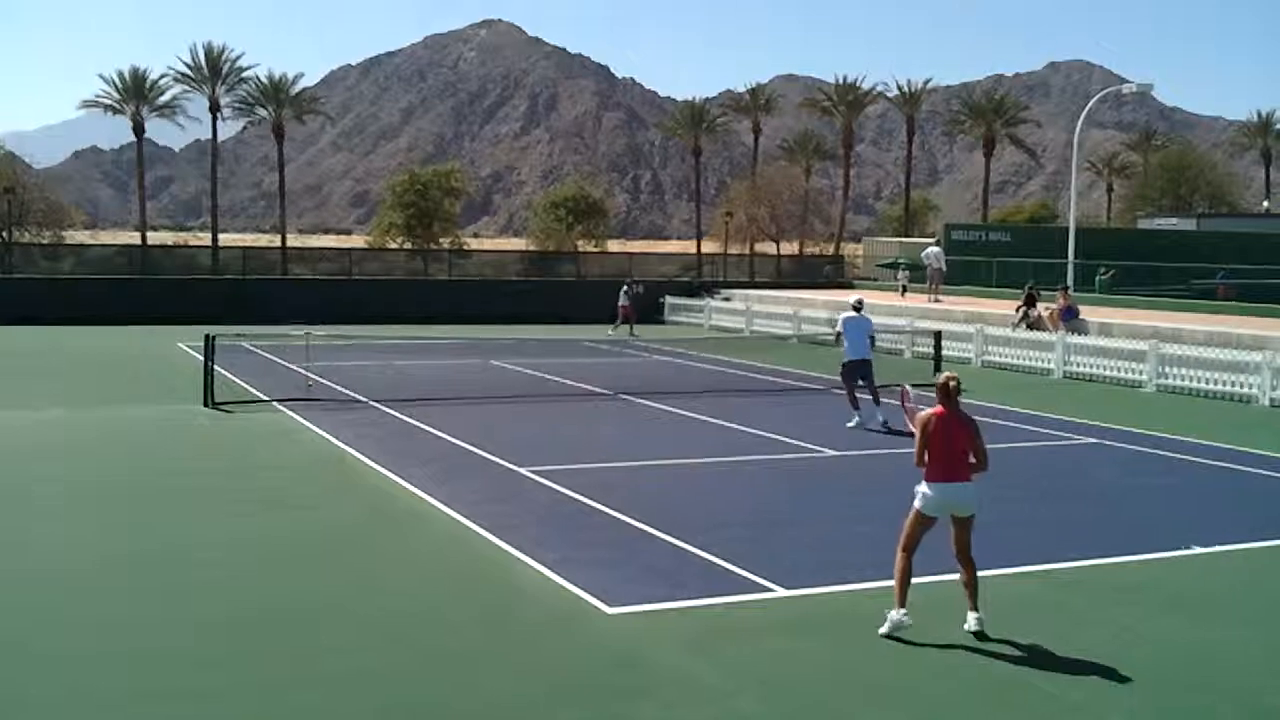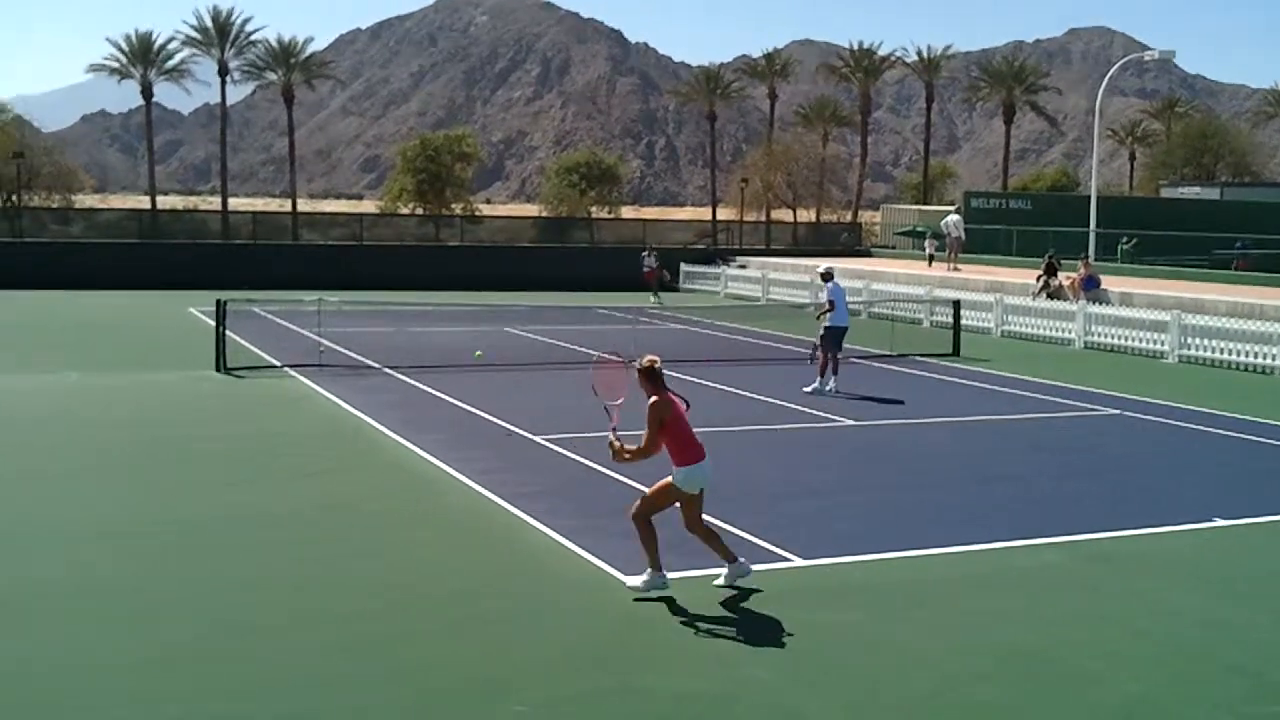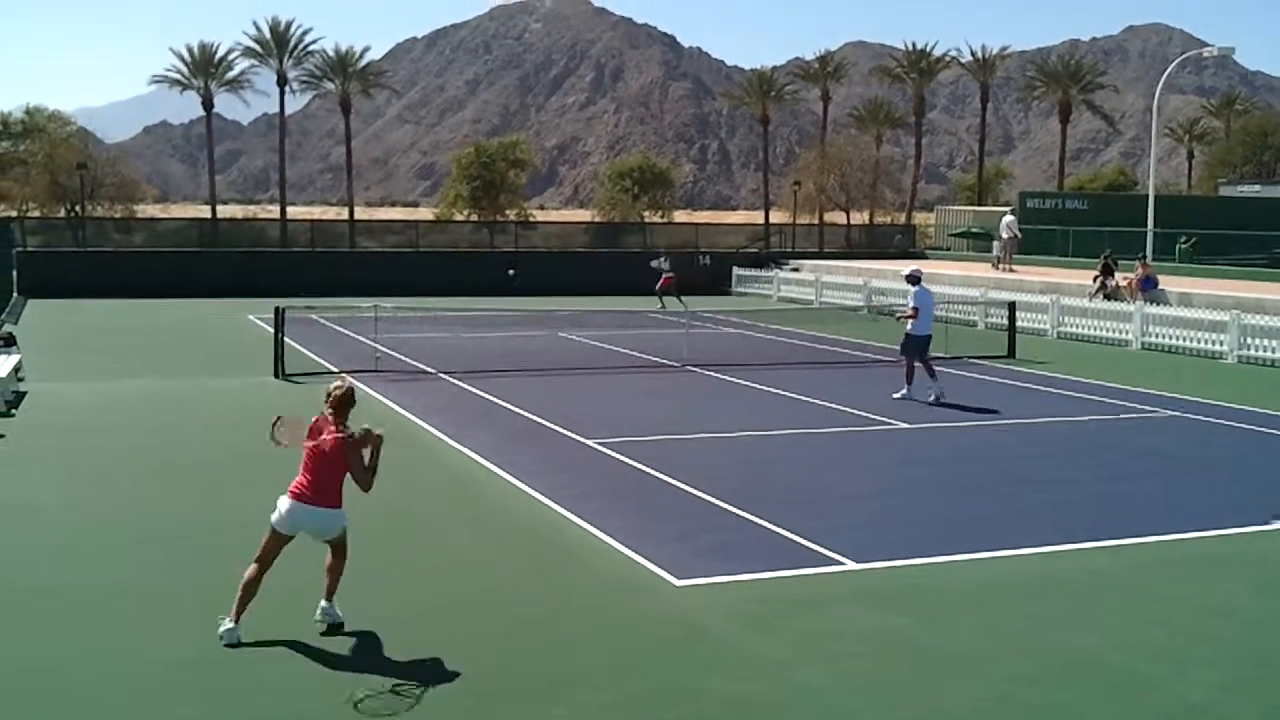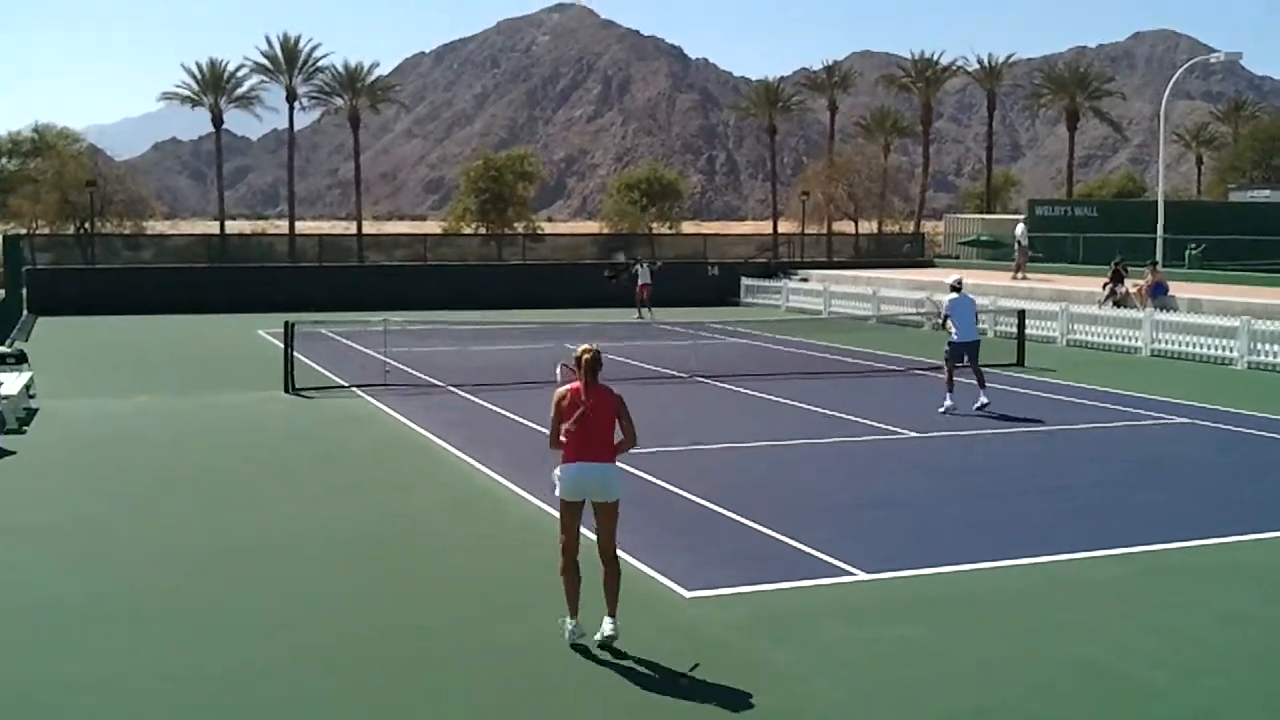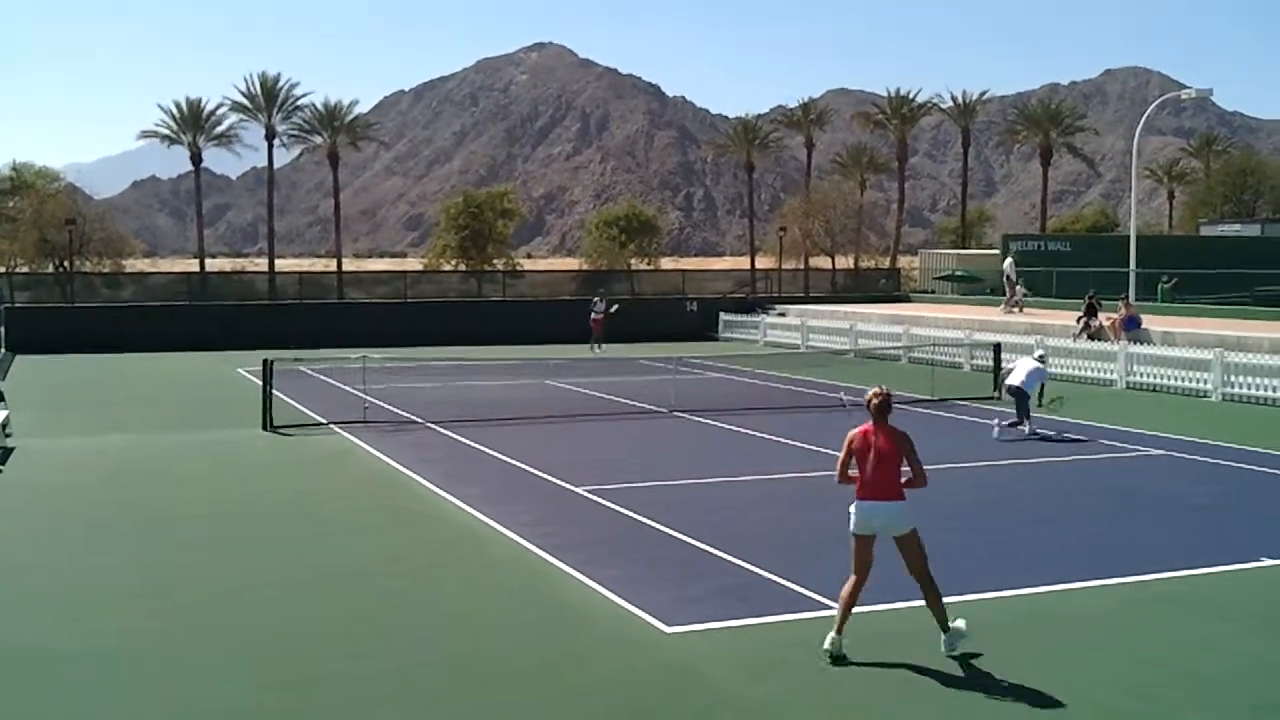
dt=1s
person 1, frame 1
left shoulder: (925, 417)
right shoulder: (969, 422)
left elbow: (919, 461)
right elbow: (982, 464)
left hip: (935, 490)
right hip: (964, 491)
left knee: (905, 551)
right knee: (964, 555)
left ankle: (899, 612)
right ankle: (973, 614)
person 1, frame 2
left shoulder: (655, 405)
right shoulder: (670, 397)
left elbow: (646, 451)
right elbow: (662, 443)
left wrist: (619, 448)
right wrist: (627, 454)
left hip: (689, 472)
right hip: (695, 465)
left knee: (639, 513)
right knee: (694, 525)
left ankle: (656, 575)
right ankle: (735, 565)
person 1, frame 3
left shoulder: (315, 424)
right shoulder: (350, 442)
right elbow: (365, 486)
left wrist: (360, 442)
right wrist: (375, 451)
left hip: (294, 506)
right hip: (328, 514)
left knee: (260, 563)
right knee: (338, 548)
left ankle: (232, 624)
right ankle: (327, 606)
person 1, frame 4
left shoulder: (563, 394)
right shoulder: (613, 397)
left elbow: (554, 442)
right elbow: (630, 439)
left hip: (571, 472)
right hip: (605, 473)
left knee: (569, 552)
right knee: (608, 552)
left ankle: (572, 622)
right ankle: (610, 620)
person 1, frame 5
left shoulder: (854, 436)
right shoulder: (901, 438)
left elbow: (841, 477)
right elbow: (921, 480)
left hip: (863, 509)
right hip: (894, 509)
left knee: (858, 576)
right knee: (922, 574)
left ankle: (835, 637)
right ankle: (948, 633)
